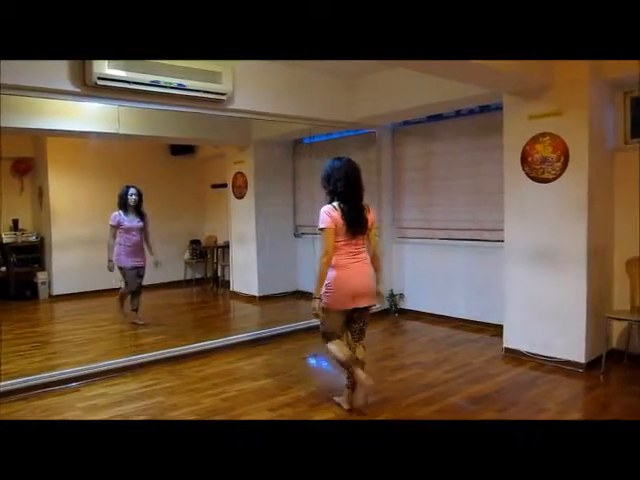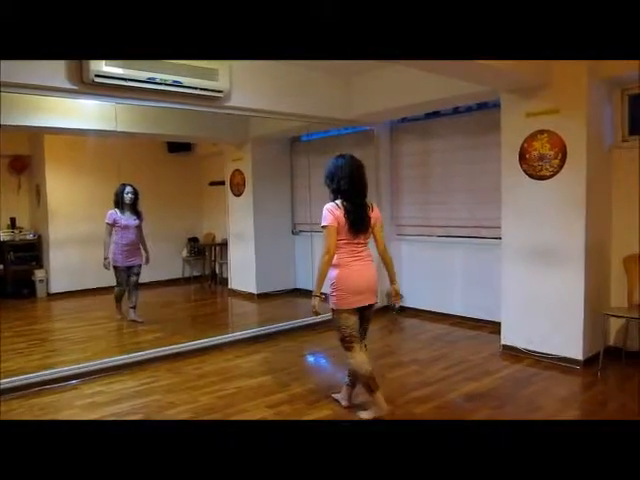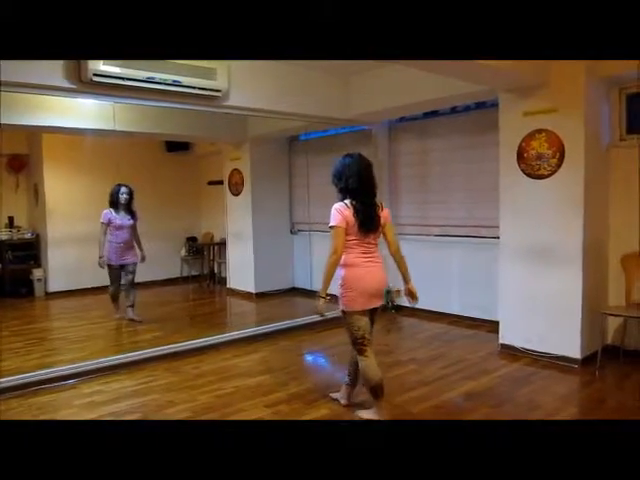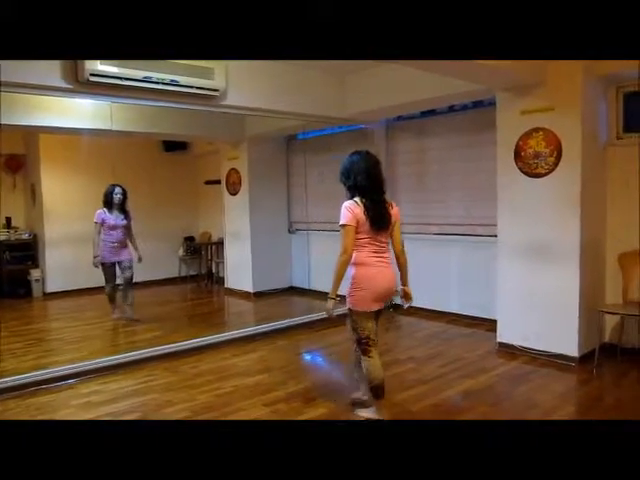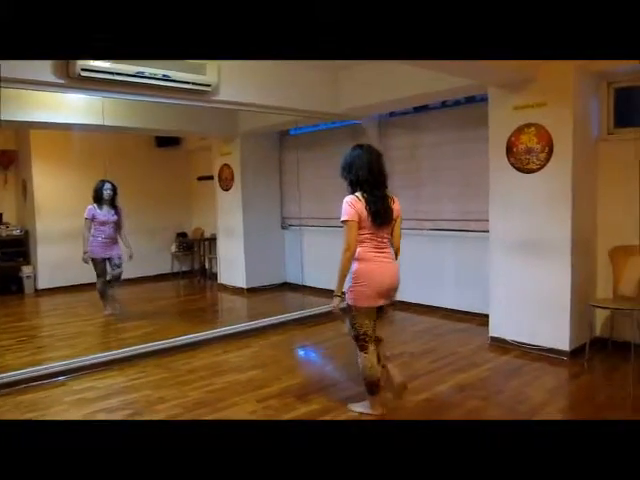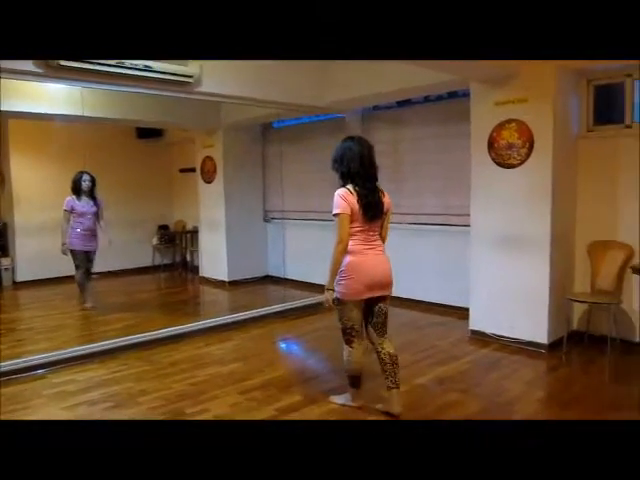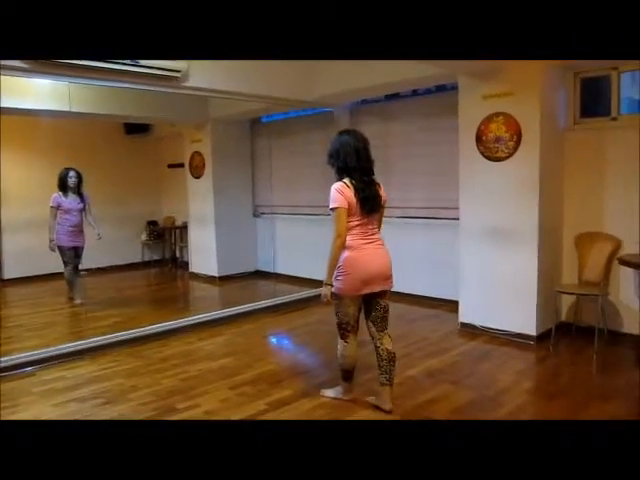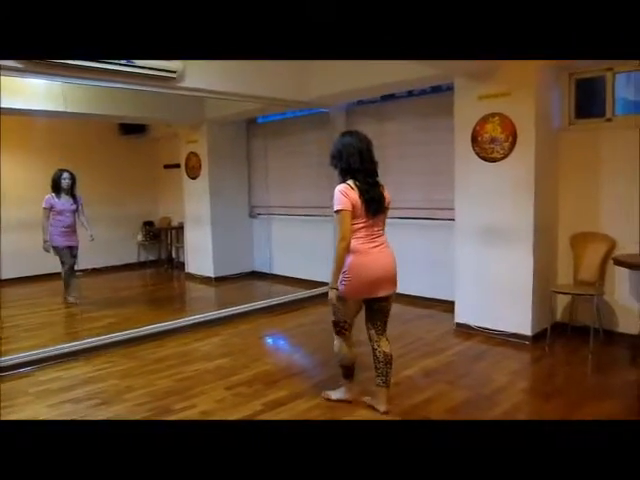
dt=0.2s
person 1, frame 1
left shoulder: (329, 212)
right shoulder: (367, 211)
left elbow: (327, 255)
right elbow: (373, 251)
left wrist: (317, 293)
right wrist: (376, 282)
left hip: (341, 281)
right hip: (365, 280)
left knee: (331, 337)
right knee: (356, 340)
left ankle: (359, 376)
right ankle: (348, 396)
person 1, frame 2
left shoulder: (332, 209)
right shoulder: (371, 209)
left elbow: (329, 253)
right elbow: (383, 249)
left wrist: (317, 292)
right wrist: (393, 282)
left hip: (345, 281)
right hip: (368, 278)
left knee: (351, 345)
right knee: (357, 341)
left ankle: (378, 403)
right ankle: (347, 393)
person 1, frame 3
left shoulder: (341, 209)
right shoulder: (380, 209)
left elbow: (336, 254)
right elbow: (395, 249)
left wrist: (323, 292)
right wrist: (407, 282)
left hip: (355, 281)
right hip: (377, 278)
left knee: (362, 345)
right knee: (360, 340)
left ankle: (379, 409)
right ankle: (346, 393)
person 1, frame 4
left shoulder: (351, 207)
right shoulder: (390, 207)
left elbow: (346, 253)
right elbow: (399, 250)
left wrist: (332, 294)
right wrist: (405, 283)
left hip: (365, 280)
right hip: (388, 278)
left knee: (367, 345)
right knee: (363, 335)
left ankle: (378, 408)
right ankle: (365, 389)
person 1, frame 5
left shoulder: (352, 202)
right shoulder: (392, 202)
left elbow: (349, 249)
right elbow: (396, 246)
left wrist: (338, 291)
left hip: (365, 276)
right hip: (389, 274)
left knee: (364, 342)
right knee: (367, 334)
left ankle: (373, 403)
right ankle: (391, 375)
person 1, frame 6
left shoulder: (344, 195)
right shoulder: (382, 195)
left elbow: (342, 243)
left wrist: (330, 285)
left hip: (356, 271)
right hip: (381, 268)
left knee: (352, 338)
right knee: (379, 336)
left ankle: (354, 396)
right ankle: (394, 400)
person 1, frame 7
left shoulder: (340, 189)
right shoulder: (377, 188)
left elbow: (340, 237)
left wrist: (328, 280)
left hip: (354, 265)
right hip: (380, 261)
left knee: (347, 333)
right knee: (380, 331)
left ankle: (345, 389)
right ankle: (386, 396)
person 1, frame 8
left shoulder: (344, 191)
right shoulder: (380, 190)
left elbow: (344, 240)
left wrist: (333, 283)
left hip: (360, 267)
right hip: (386, 263)
left knee: (341, 328)
right knee: (378, 332)
left ankle: (349, 386)
right ankle: (381, 397)
person 2, frame 1
left shoulder: (142, 216)
right shoulder: (117, 216)
left elbow: (146, 237)
right elbow: (112, 238)
left wrist: (153, 255)
right wrist: (110, 259)
left hip: (139, 256)
right hip: (124, 256)
left knee: (138, 286)
right knee: (131, 286)
left ankle: (135, 315)
right ankle: (120, 301)
person 2, frame 2
left shoulder: (137, 214)
right shoulder: (113, 214)
right elbow: (107, 237)
left wrist: (146, 252)
right wrist: (106, 256)
left hip: (135, 254)
right hip: (120, 254)
left knee: (134, 283)
right knee: (122, 285)
left ankle: (132, 313)
right ankle: (118, 309)
person 2, frame 3
left shoulder: (132, 214)
right shoulder: (107, 214)
right elbow: (103, 235)
left wrist: (141, 250)
right wrist: (101, 255)
left hip: (129, 252)
right hip: (113, 252)
left knee: (130, 281)
right knee: (115, 283)
left ankle: (130, 312)
right ankle: (117, 310)
person 2, frame 4
left shoulder: (126, 214)
right shoulder: (101, 214)
left elbow: (130, 233)
right elbow: (96, 235)
left wrist: (137, 250)
right wrist: (95, 255)
left hip: (123, 250)
right hip: (107, 251)
left knee: (128, 276)
right knee: (110, 282)
left ankle: (128, 308)
right ankle: (114, 309)
person 2, frame 5
left shoulder: (117, 209)
right shoulder: (92, 209)
left elbow: (120, 229)
right elbow: (87, 231)
left wrist: (128, 247)
right wrist: (85, 251)
left hip: (113, 246)
right hip: (97, 247)
left knee: (118, 273)
right knee: (101, 277)
left ankle: (109, 292)
right ankle: (106, 305)
person 2, frame 6
left shoulder: (96, 201)
right shoulder: (71, 201)
left elbow: (100, 220)
right elbow: (65, 223)
left wrist: (107, 235)
right wrist: (64, 242)
left hip: (92, 238)
right hip: (77, 238)
left knee: (88, 269)
right knee: (80, 269)
left ankle: (84, 295)
right ankle: (86, 298)
person 2, frame 7
left shoulder: (83, 197)
right shoulder: (57, 197)
left elbow: (88, 215)
right elbow: (52, 219)
left wrist: (96, 229)
right wrist: (52, 238)
left hip: (78, 235)
right hip: (63, 235)
left knee: (75, 265)
right knee: (69, 265)
left ankle: (71, 292)
right ankle: (76, 295)
person 2, frame 8
left shoulder: (76, 198)
right shoulder: (50, 199)
left elbow: (81, 216)
right elbow: (45, 220)
left wrist: (89, 230)
right wrist: (46, 239)
left hip: (72, 235)
right hip: (57, 235)
left knee: (71, 264)
right knee: (67, 263)
left ankle: (68, 293)
right ankle: (68, 292)
